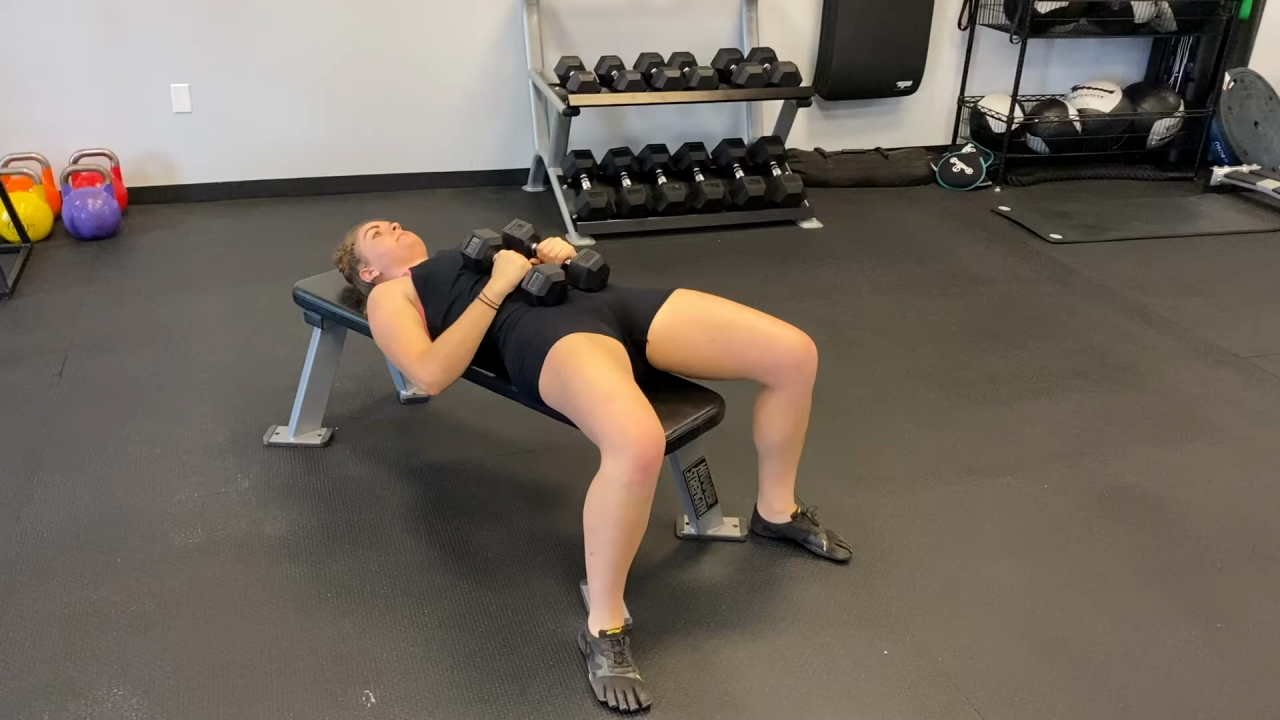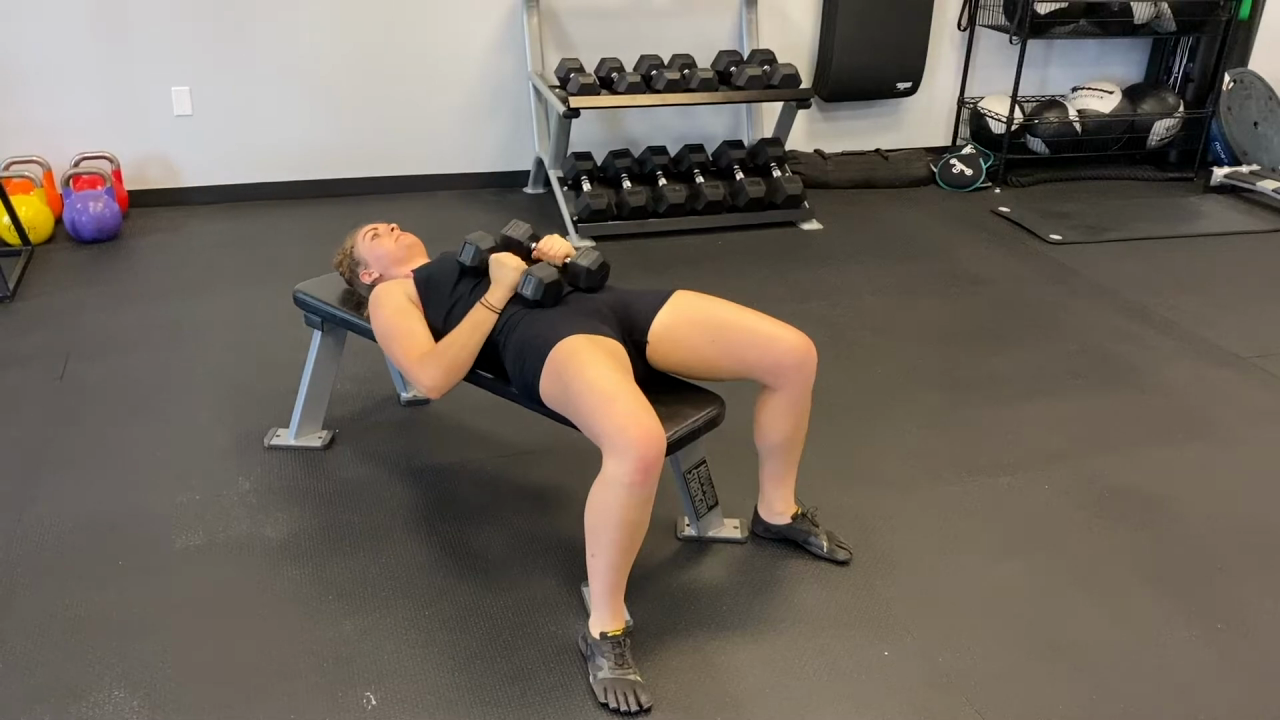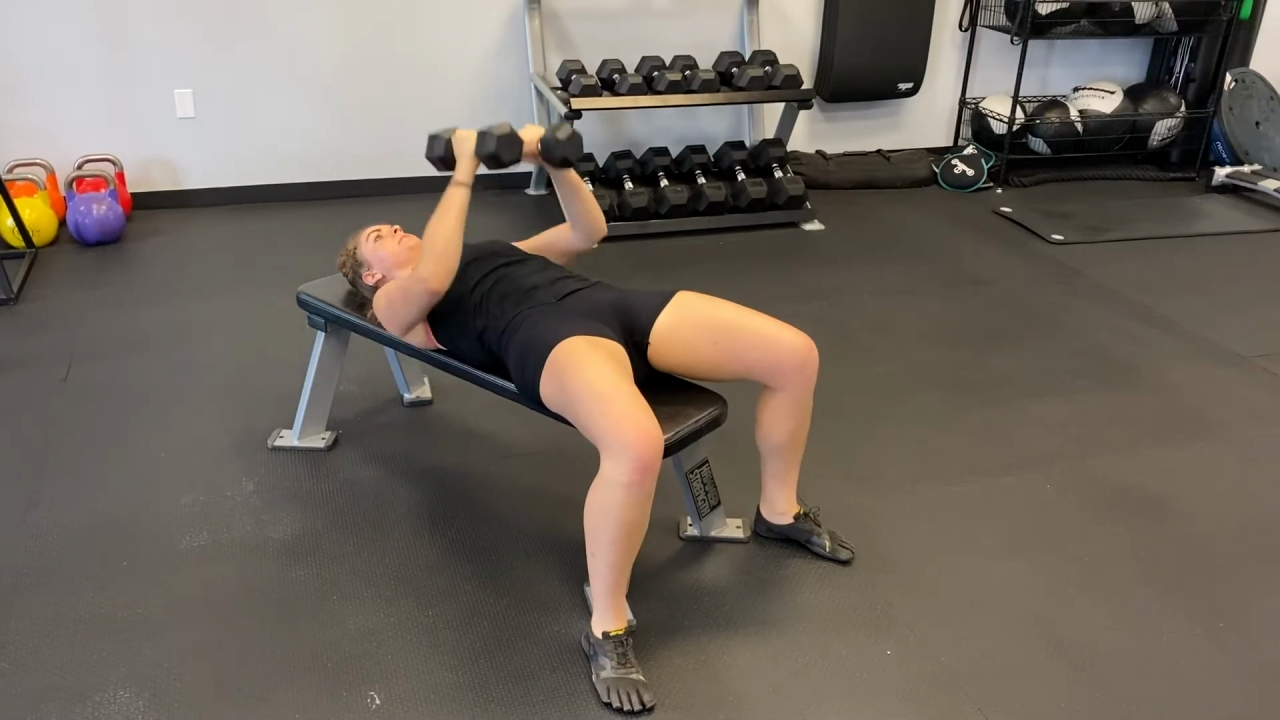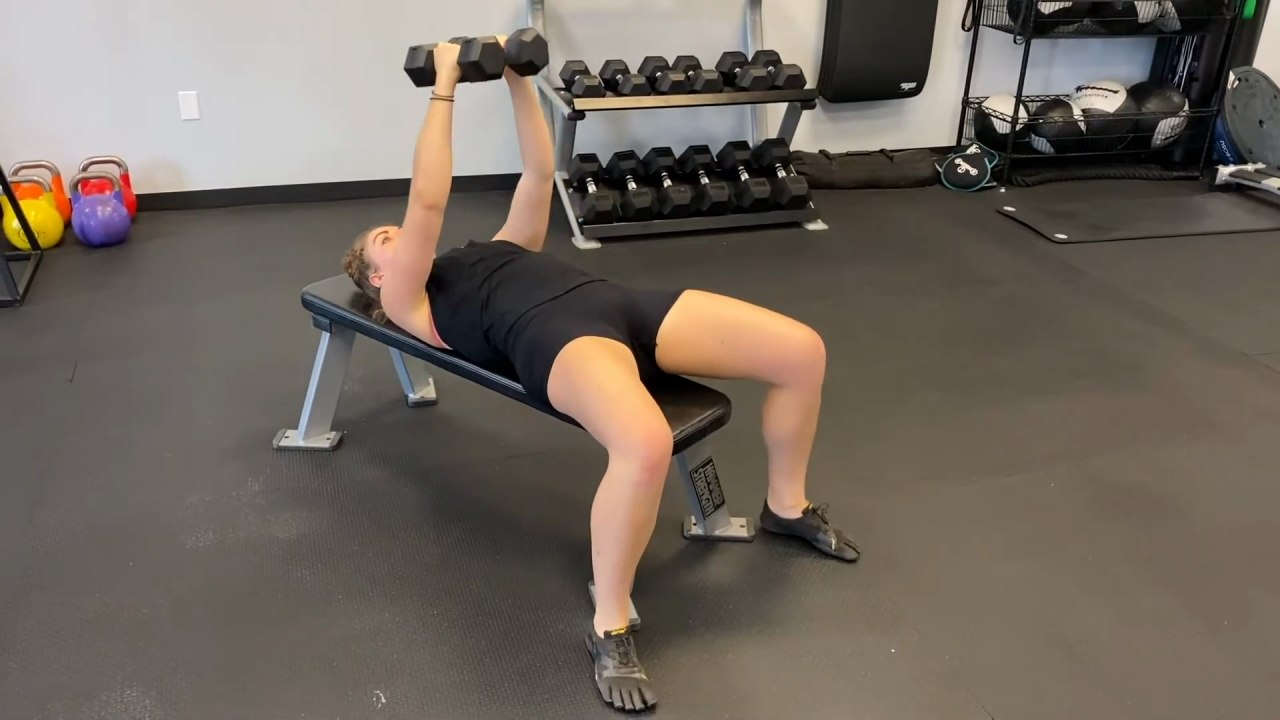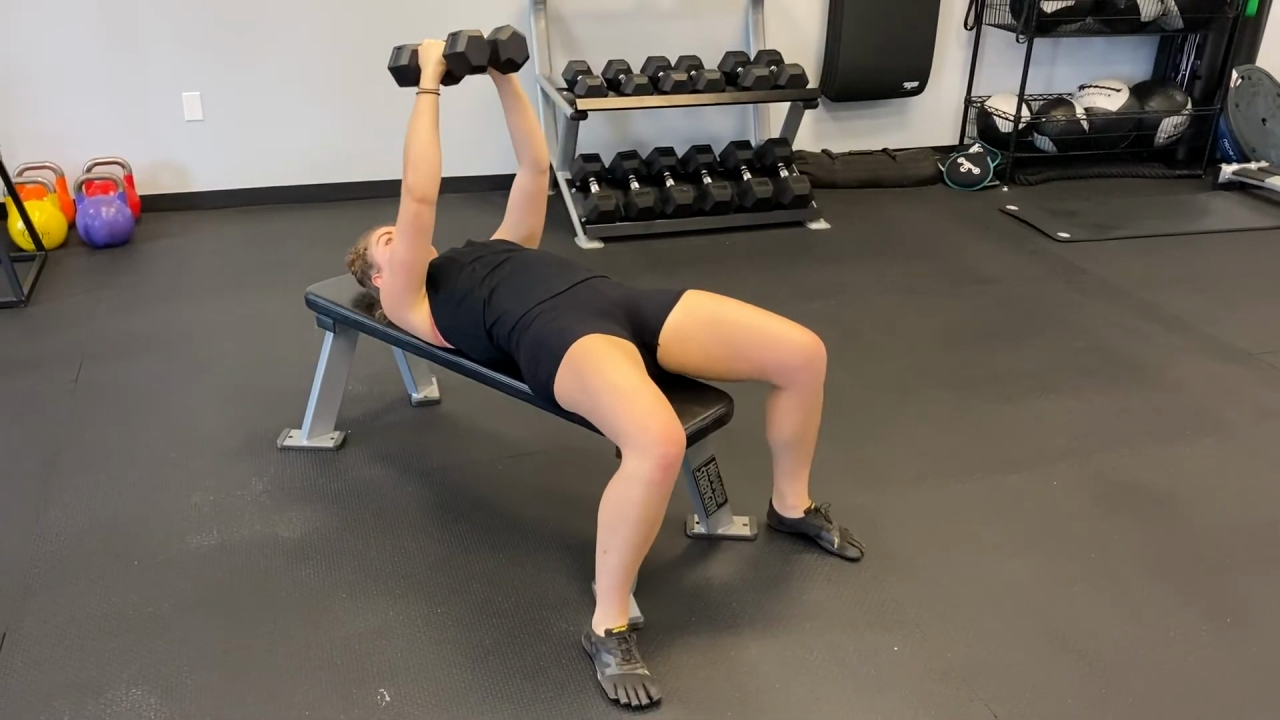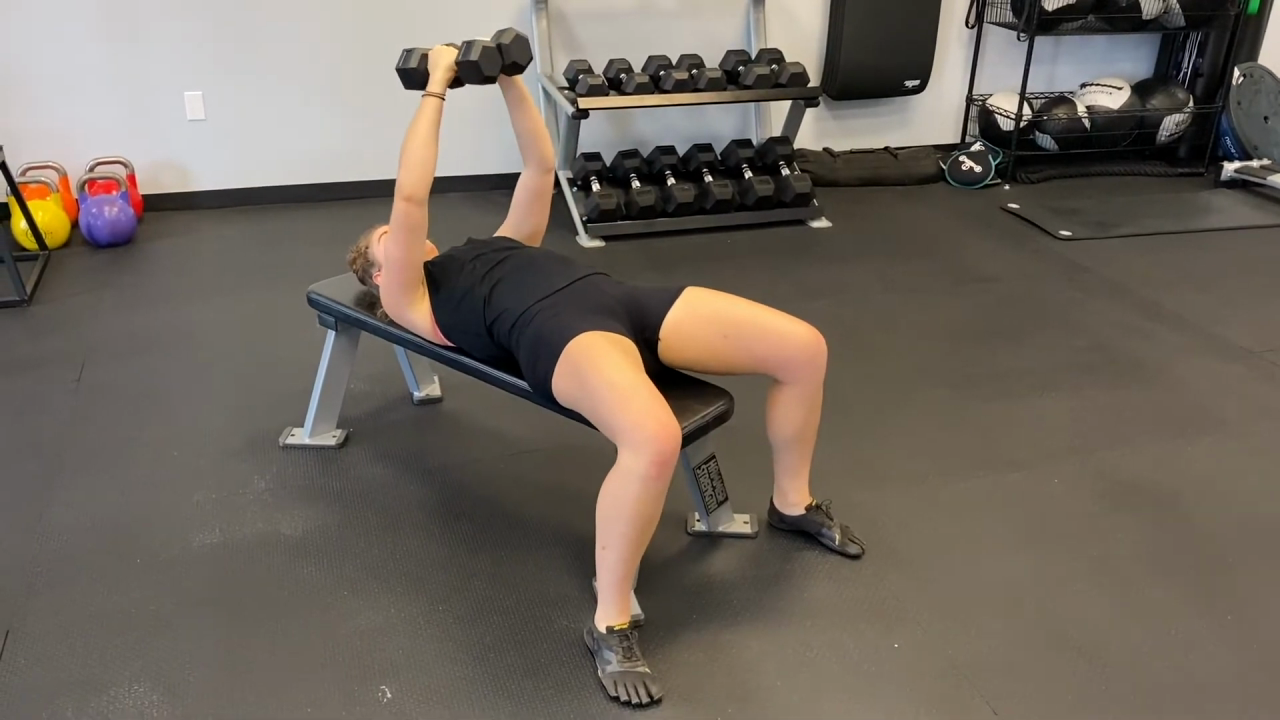
dt=0.7s
person 1, frame 1
right shoulder: (390, 294)
right elbow: (431, 373)
left wrist: (568, 254)
right wrist: (496, 288)
right hip: (543, 328)
left knee: (794, 354)
right knee: (637, 443)
left ankle: (777, 510)
right ankle: (604, 629)
person 1, frame 2
right shoulder: (391, 296)
right elbow: (434, 378)
left wrist: (569, 256)
right wrist: (497, 292)
right hip: (544, 331)
left knee: (793, 354)
right knee: (639, 445)
left ankle: (777, 511)
right ankle: (604, 630)
person 1, frame 3
left shoulder: (500, 249)
right shoulder: (395, 303)
left elbow: (590, 230)
right elbow: (432, 279)
left wrist: (555, 162)
right wrist: (463, 174)
left hip: (610, 300)
right hip: (545, 331)
left knee: (795, 355)
right knee: (636, 447)
left ankle: (780, 511)
right ankle: (607, 629)
person 1, frame 4
left shoulder: (494, 250)
right shoulder: (407, 301)
left elbow: (540, 173)
right elbow: (428, 200)
left wrist: (517, 79)
right wrist: (444, 88)
left hip: (619, 304)
right hip: (553, 334)
left knee: (802, 352)
right knee: (645, 447)
left ankle: (787, 506)
right ankle: (608, 628)
person 1, frame 5
left shoulder: (496, 249)
right shoulder: (407, 299)
left elbow: (534, 168)
right elbow: (419, 194)
left wrist: (502, 76)
right wrist: (429, 84)
left hip: (620, 303)
right hip: (556, 332)
left knee: (803, 354)
right knee: (659, 444)
left ankle: (792, 506)
right ankle: (608, 627)
person 1, frame 6
left shoulder: (493, 246)
right shoulder: (409, 297)
left elbow: (540, 167)
right elbow: (409, 194)
left wrist: (507, 80)
right wrist: (436, 88)
left hip: (620, 299)
right hip: (555, 329)
left knee: (804, 348)
right knee: (653, 439)
left ankle: (793, 503)
right ankle: (610, 625)
